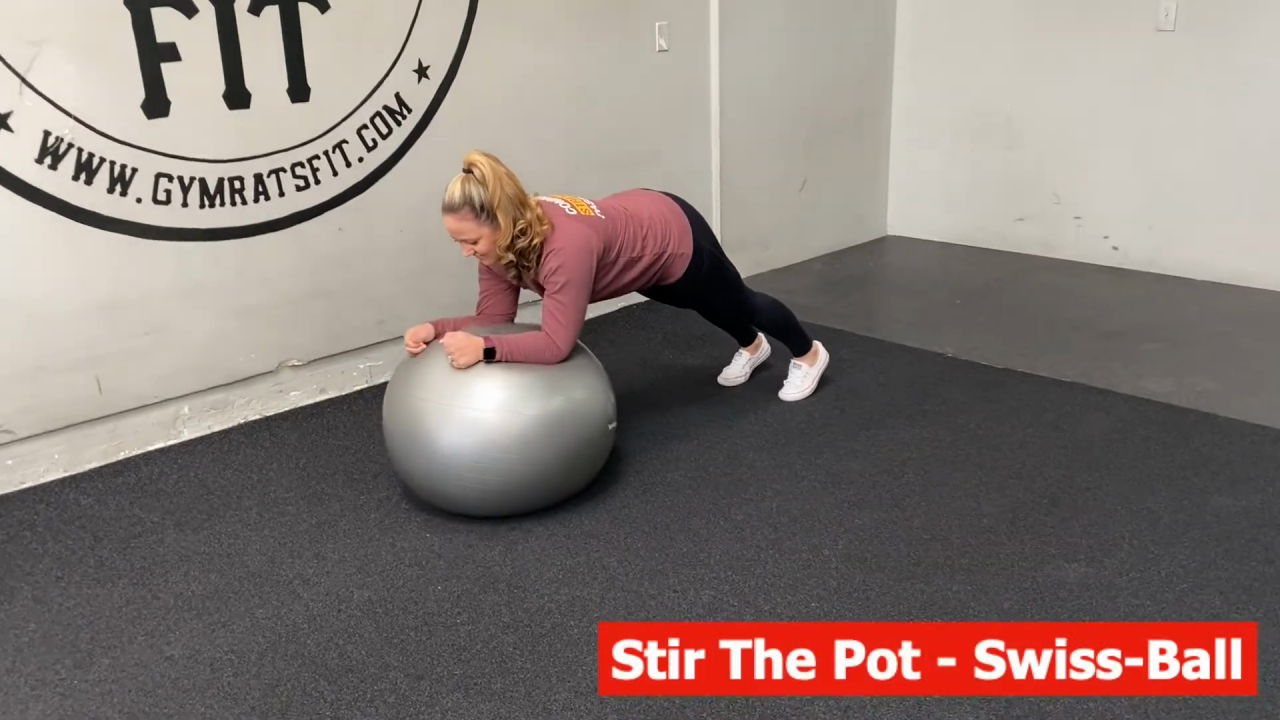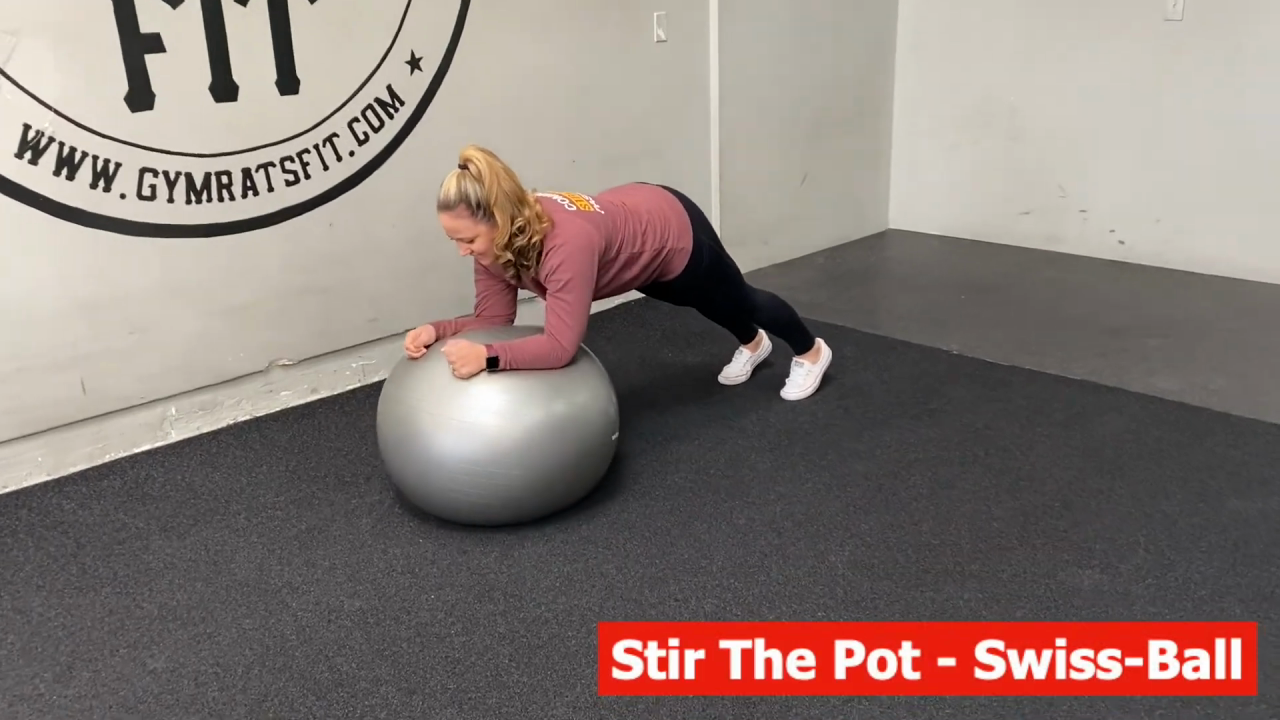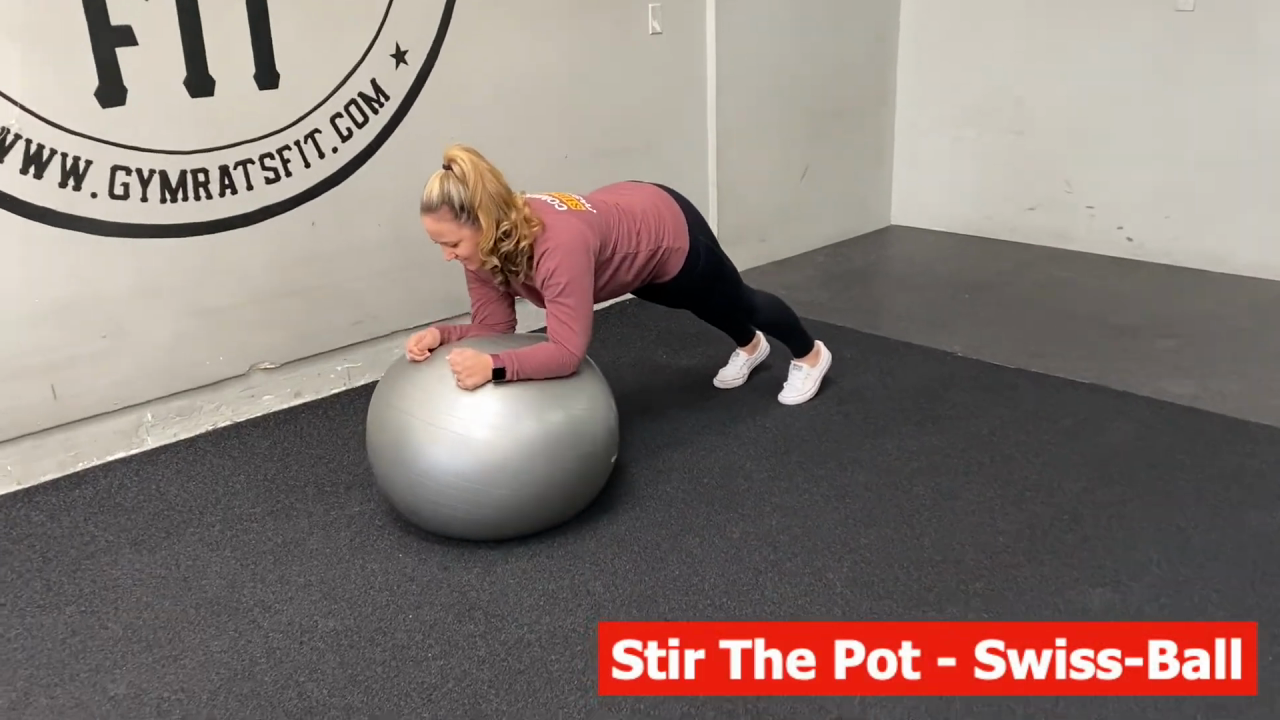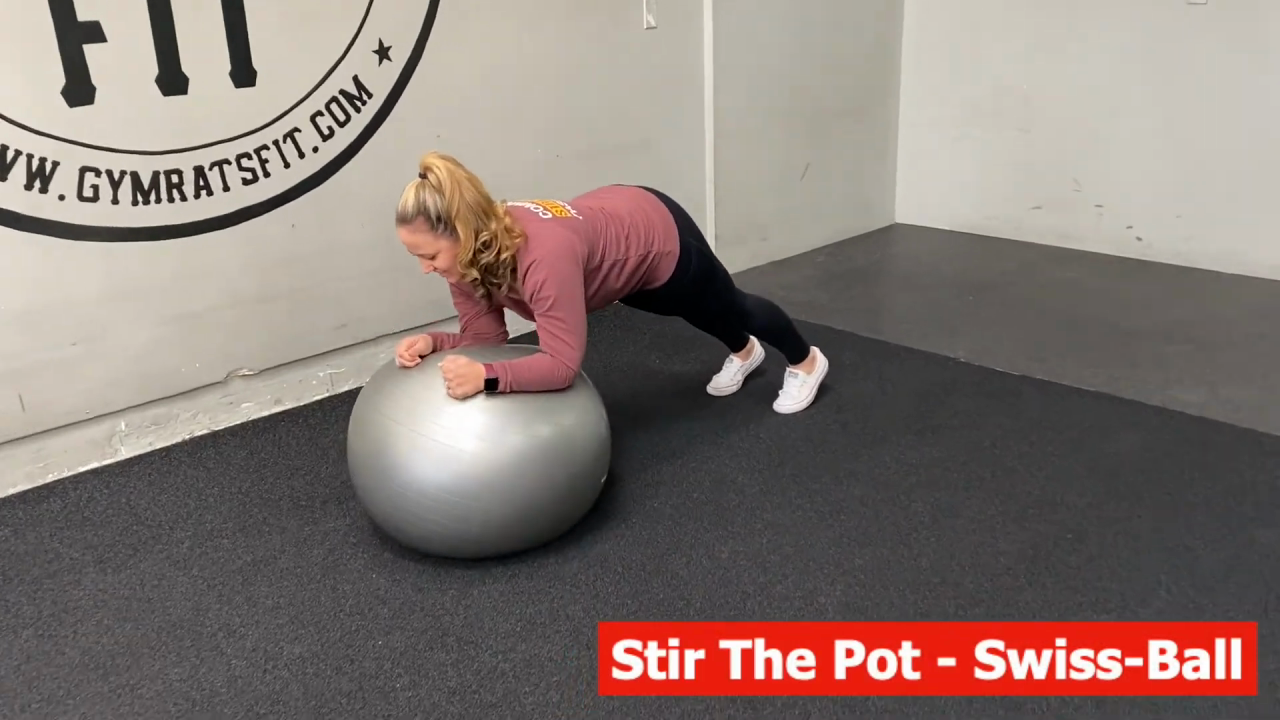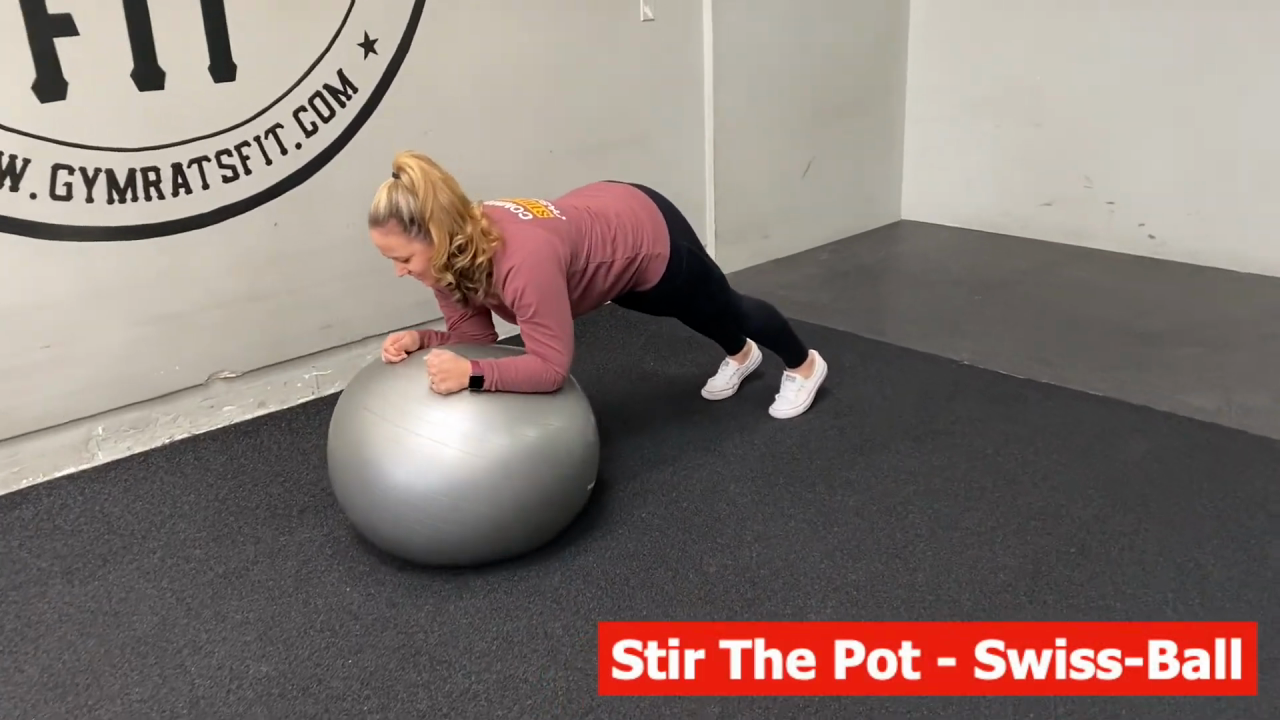
dt=0.3s
person 1, frame 1
left shoulder: (567, 244)
right shoulder: (500, 237)
left elbow: (557, 343)
right elbow: (493, 317)
left wrist: (483, 348)
right wrist: (438, 328)
left hip: (675, 239)
right hip: (636, 219)
left knee: (736, 302)
right knee: (710, 307)
left ankle: (808, 354)
right ankle: (752, 346)
person 1, frame 2
left shoulder: (567, 242)
right shoulder: (494, 237)
left elbow: (561, 344)
right elbow: (492, 318)
left wrist: (486, 356)
right wrist: (439, 330)
left hip: (675, 235)
right hip: (631, 214)
left knee: (735, 299)
right knee: (711, 303)
left ankle: (811, 351)
right ankle: (753, 344)
person 1, frame 3
left shoulder: (560, 244)
right shoulder: (483, 241)
left elbow: (567, 351)
right elbow: (492, 326)
left wrist: (492, 366)
right wrist: (442, 333)
left hip: (670, 234)
left knee: (733, 301)
right knee: (707, 307)
left ankle: (810, 355)
right ankle: (750, 346)
person 1, frame 4
left shoulder: (544, 255)
right shoulder: (465, 253)
left elbow: (563, 363)
right elbow: (484, 337)
left wrist: (485, 376)
right wrist: (434, 341)
left hip: (659, 239)
left knee: (725, 305)
right knee: (698, 310)
left ankle: (805, 361)
right ankle: (744, 352)
person 1, frame 5
left shoulder: (524, 259)
right shoulder: (446, 253)
left elbow: (551, 367)
right elbow: (473, 336)
left wrist: (470, 373)
right wrist: (421, 339)
left hip: (650, 240)
left knee: (720, 305)
right knee: (692, 312)
left ankle: (804, 365)
right ankle: (741, 354)
